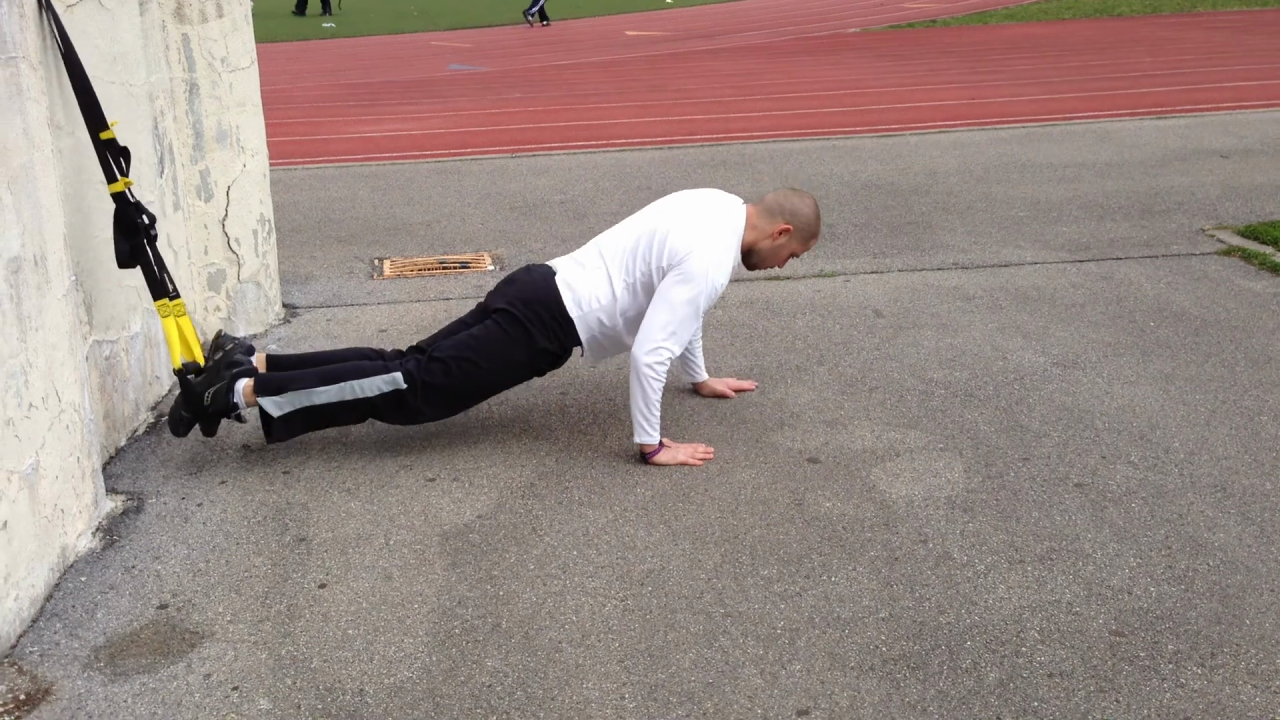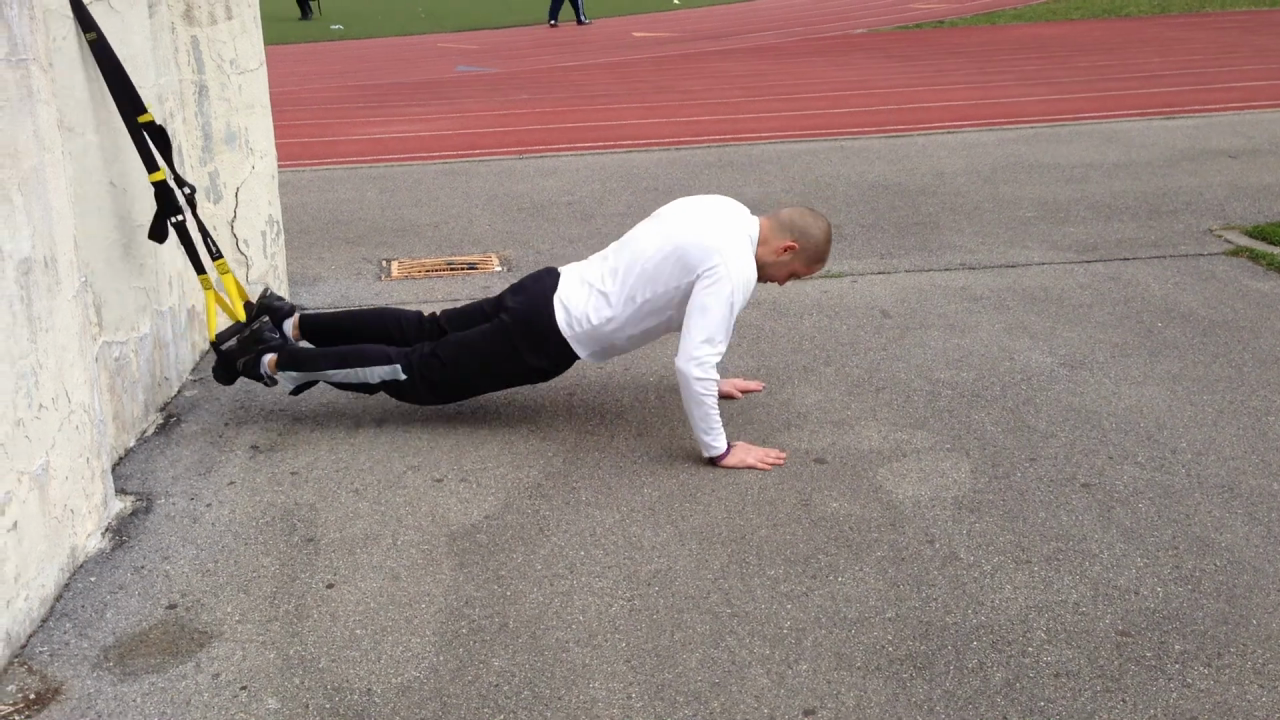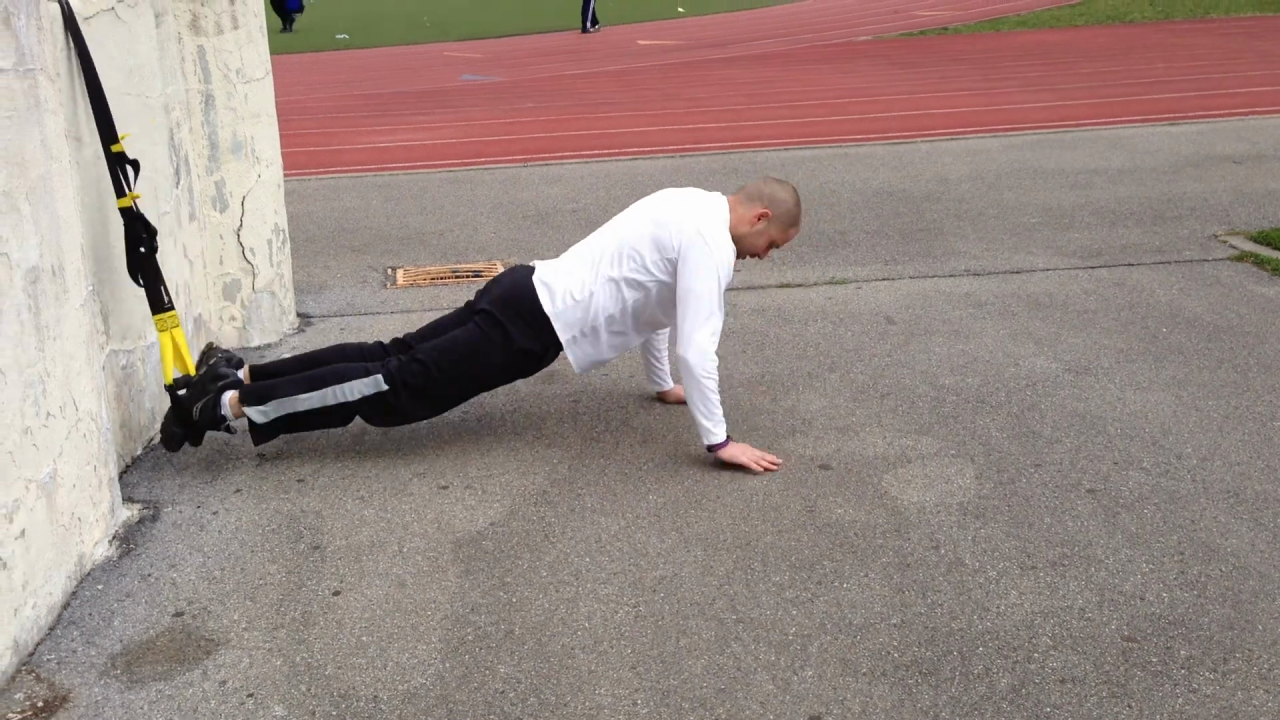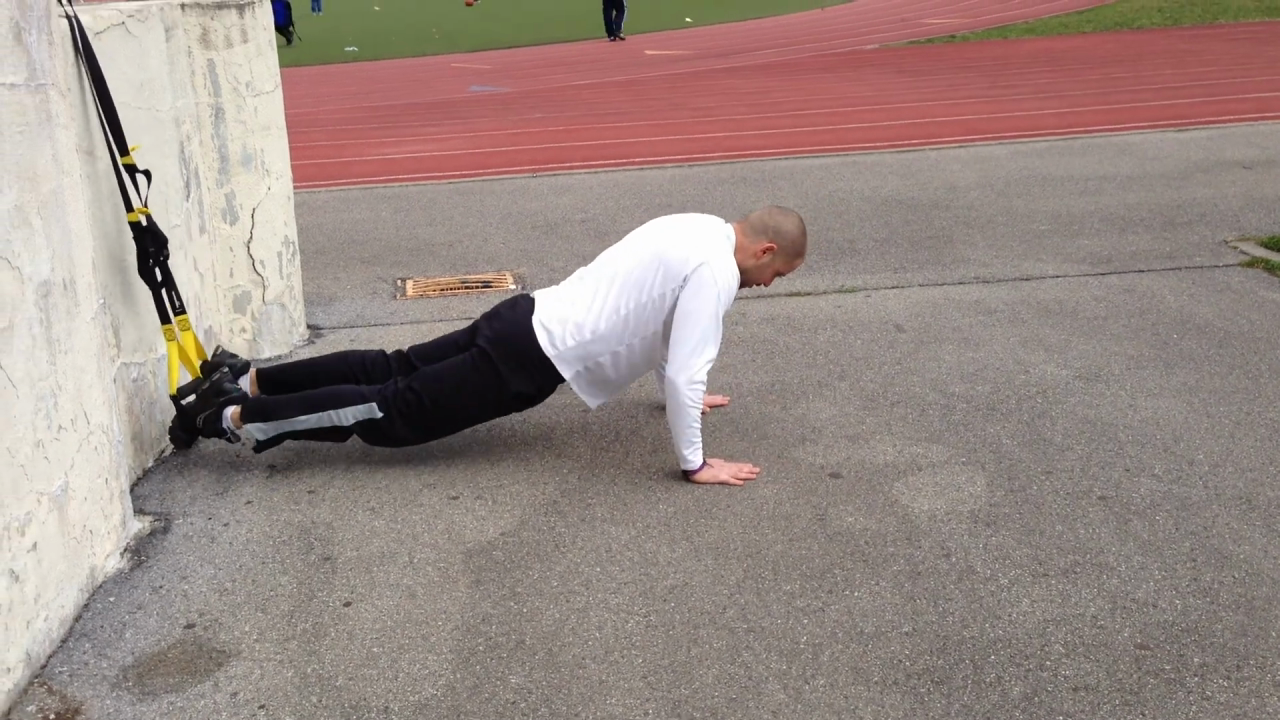
dt=0.5s
person 1, frame 1
left shoulder: (715, 204)
right shoulder: (712, 261)
right elbow: (647, 353)
left wrist: (701, 377)
right wrist: (650, 443)
left hip: (540, 291)
right hip: (546, 323)
left knee: (404, 364)
right knee: (410, 390)
left ankle: (251, 360)
right ankle: (240, 391)
person 1, frame 2
left shoulder: (723, 211)
right shoulder: (735, 268)
right elbow: (691, 364)
left wrist: (713, 379)
right wrist: (719, 449)
left hip: (550, 290)
right hip: (552, 335)
left knee: (424, 331)
right knee: (416, 372)
left ankle: (288, 322)
right ankle: (273, 361)
person 1, frame 3
left shoulder: (692, 205)
right shoulder: (713, 243)
left elbow: (647, 299)
right elbow: (698, 344)
left wrist: (665, 383)
right wrist: (719, 441)
left hip: (525, 293)
right hip: (534, 325)
left knee: (391, 360)
right knee: (396, 389)
left ankle: (236, 372)
right ankle: (231, 404)
person 1, frame 4
left shoulder: (699, 228)
right shoulder: (716, 271)
right elbow: (686, 373)
left wrist: (678, 395)
right wrist: (694, 463)
left hip: (528, 319)
right hip: (535, 357)
left knee: (394, 371)
right knee: (393, 411)
left ankle: (245, 378)
right ankle: (236, 414)
